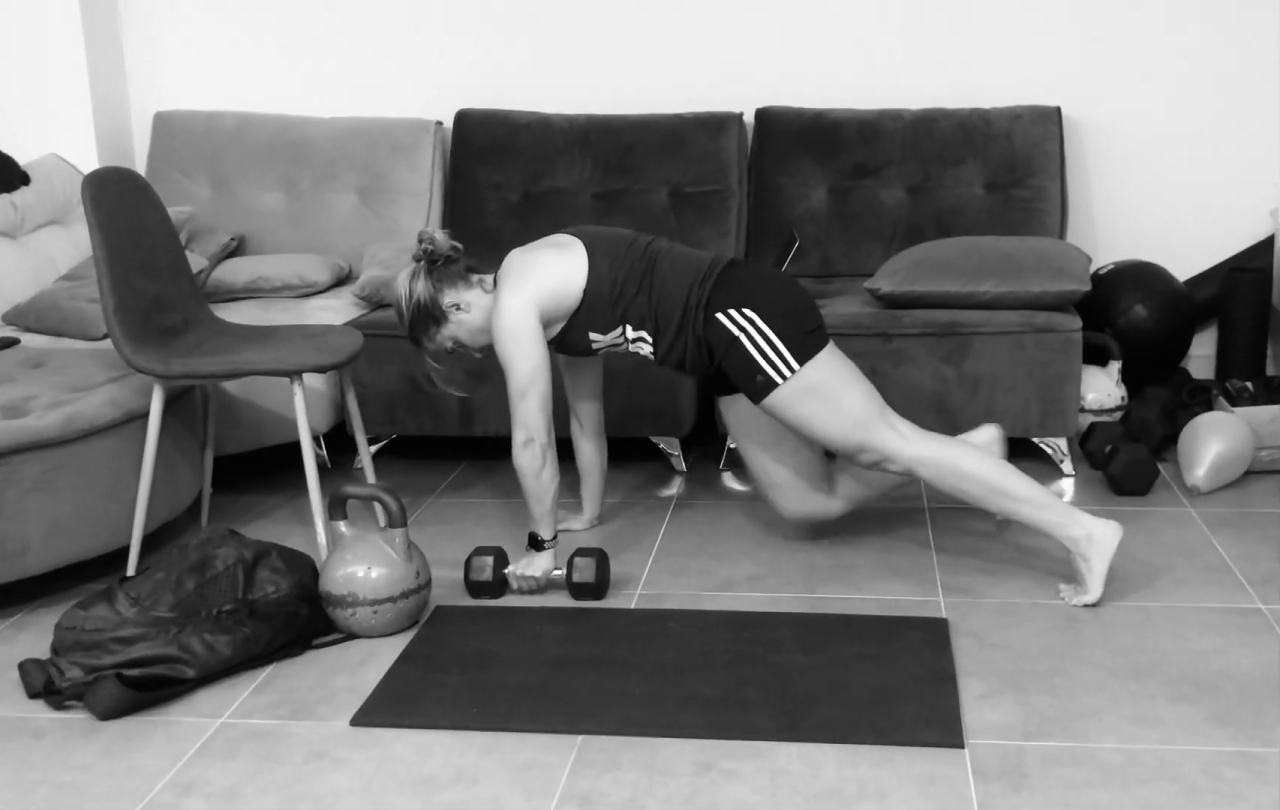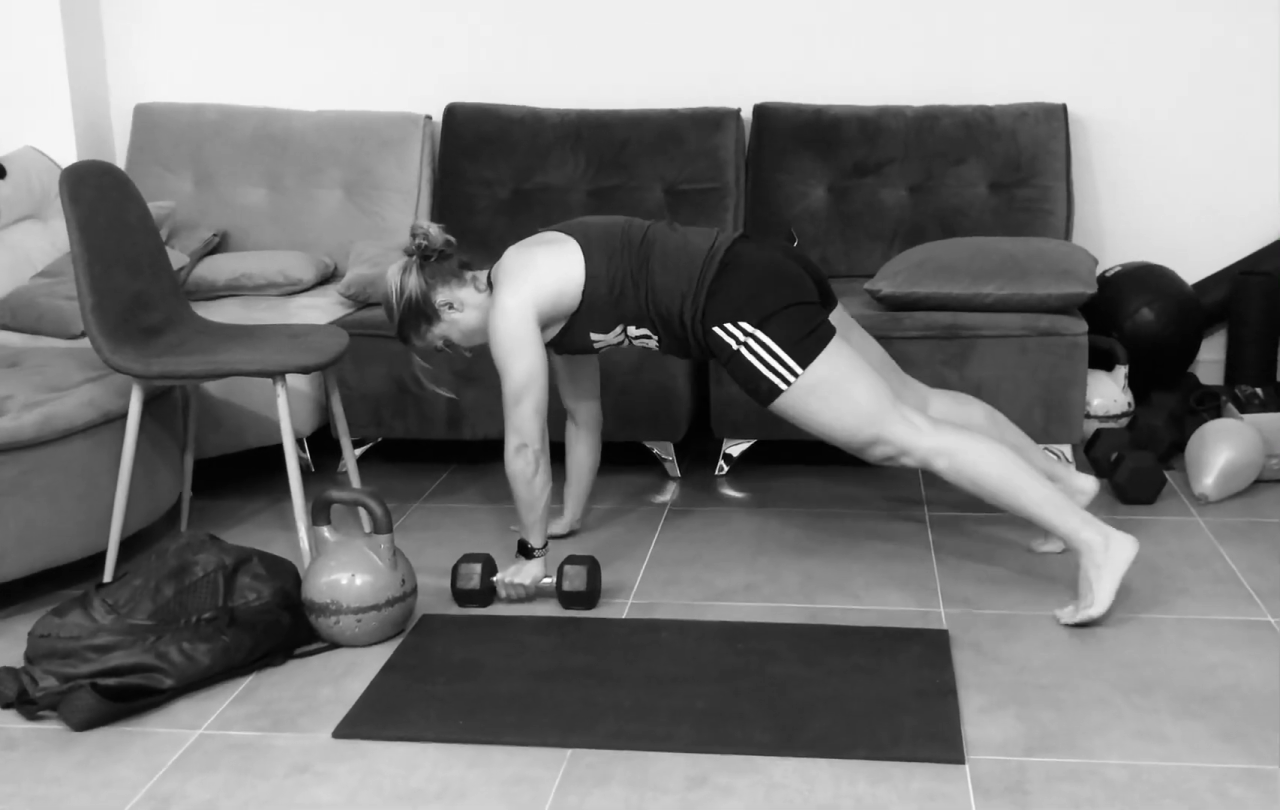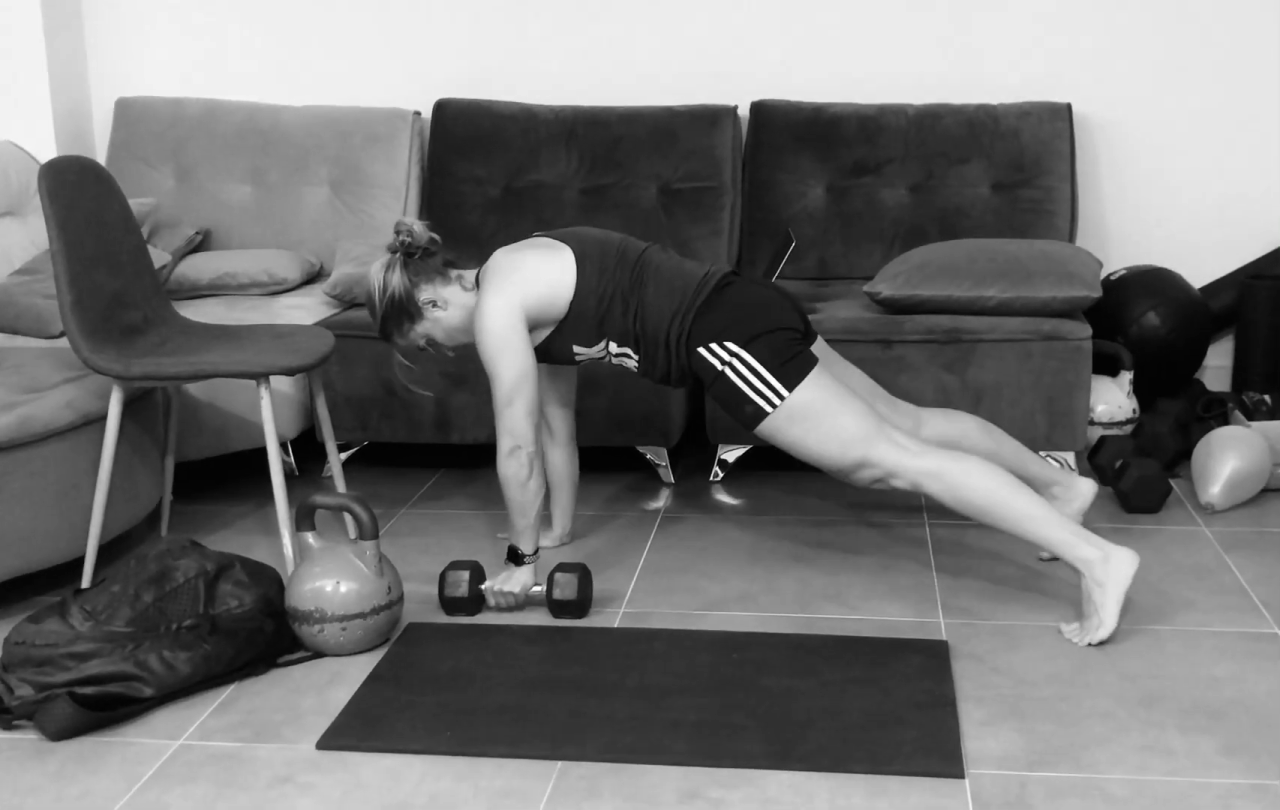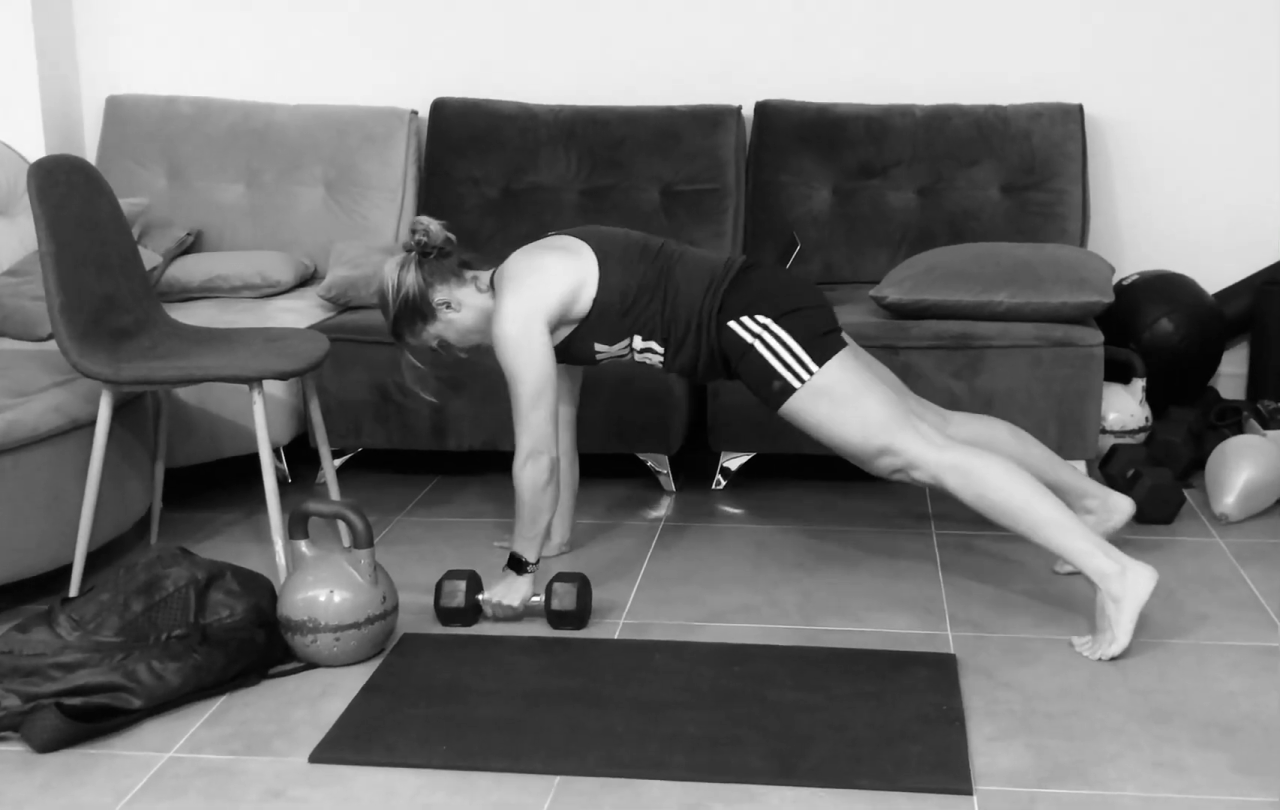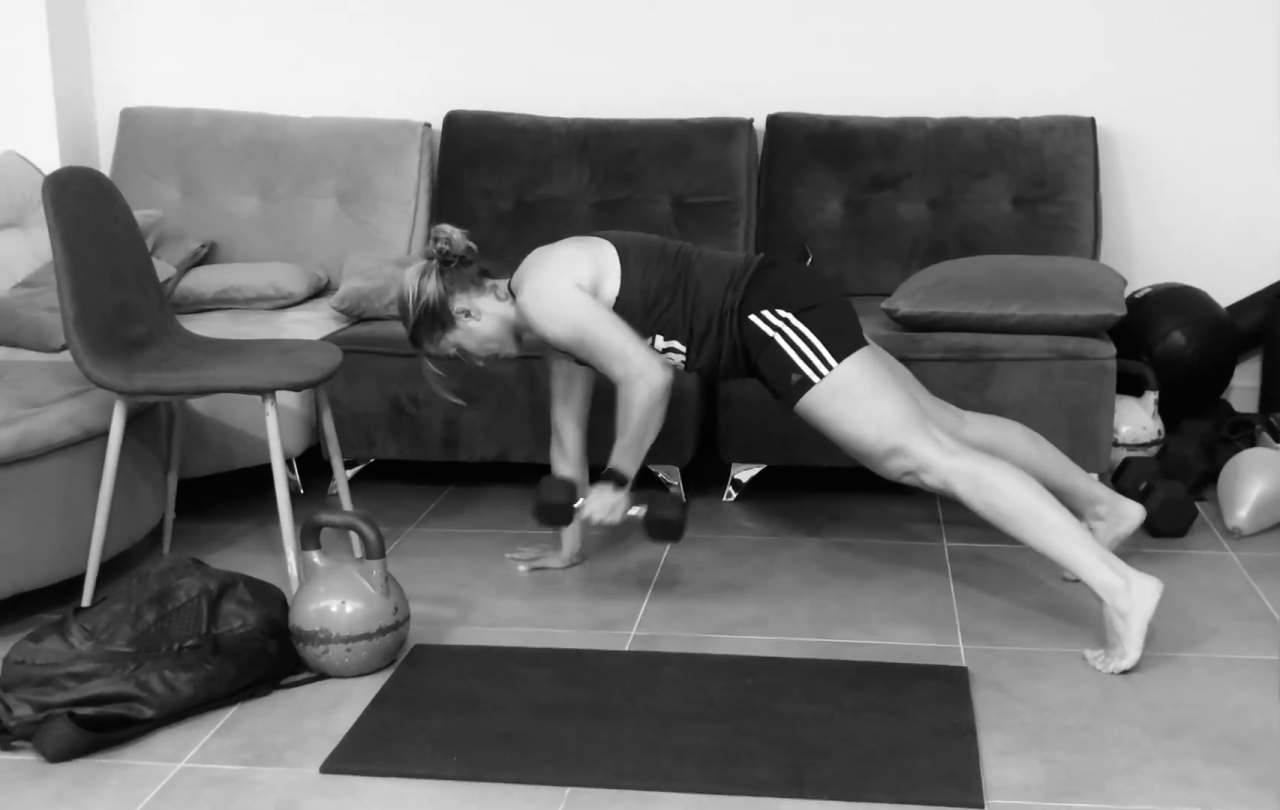
dt=0.5s
person 1, frame 1
left shoulder: (512, 304)
right shoulder: (546, 290)
left elbow: (532, 439)
right elbow: (586, 407)
left wrist: (540, 542)
right wrist: (587, 512)
left hip: (743, 312)
right hip: (739, 320)
left knee: (885, 443)
right knee: (809, 501)
left ankle: (1082, 531)
right ankle: (964, 452)
person 1, frame 2
left shoulder: (509, 305)
right shoulder: (540, 285)
left elbow: (525, 445)
right elbow: (583, 408)
left wrist: (530, 550)
right wrist: (568, 516)
left hip: (743, 304)
right hip: (760, 270)
left knee: (900, 435)
right knee: (911, 402)
left ankle: (1097, 540)
right ankle: (1068, 484)
person 1, frame 3
left shoulder: (496, 306)
right shoulder: (524, 283)
left elbow: (516, 446)
right elbow: (555, 417)
left wrist: (521, 558)
right wrist: (559, 528)
left hip: (727, 334)
right hip: (739, 315)
left knee: (892, 460)
right knee: (901, 420)
left ankle: (1097, 558)
right ankle: (1062, 486)
person 1, frame 4
left shoulder: (515, 309)
right shoulder: (538, 286)
left elbow: (535, 453)
right elbow: (562, 428)
left wrist: (520, 568)
right wrist: (557, 536)
left hip: (753, 316)
right hip: (756, 311)
left knee: (914, 452)
right knee: (929, 422)
left ankle: (1115, 573)
right ankle: (1095, 499)
person 1, frame 5
left shoulder: (542, 296)
right shoulder: (554, 319)
left elbow: (647, 377)
right elbow: (569, 433)
left wrist: (615, 483)
right wrist: (568, 545)
left hip: (775, 310)
right hip: (775, 320)
left knee: (927, 455)
right knee: (944, 423)
left ankle: (1120, 587)
right ankle: (1104, 505)
